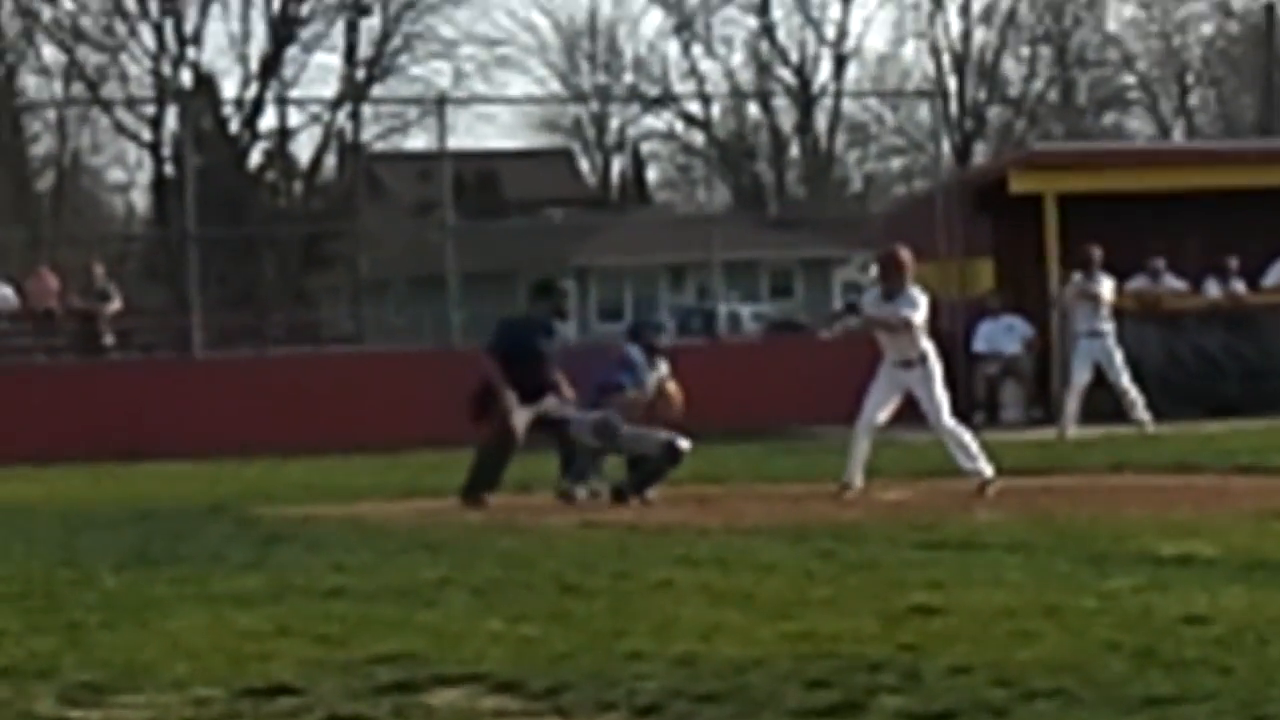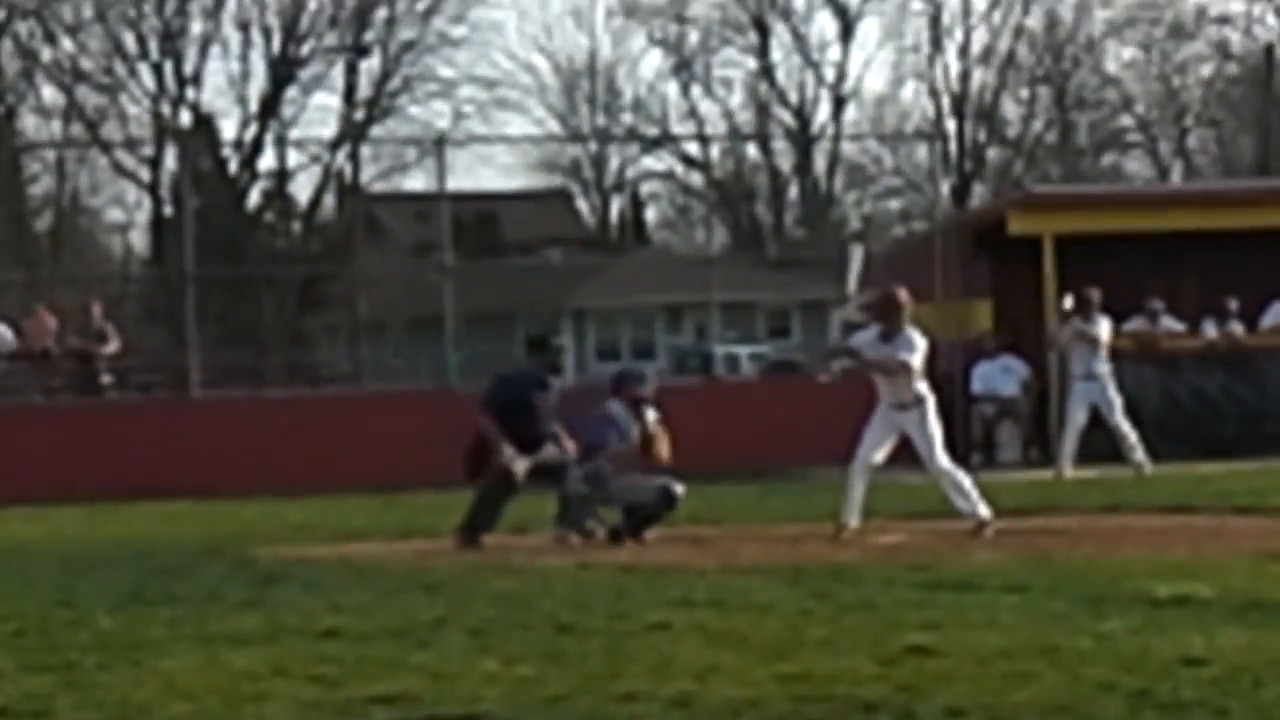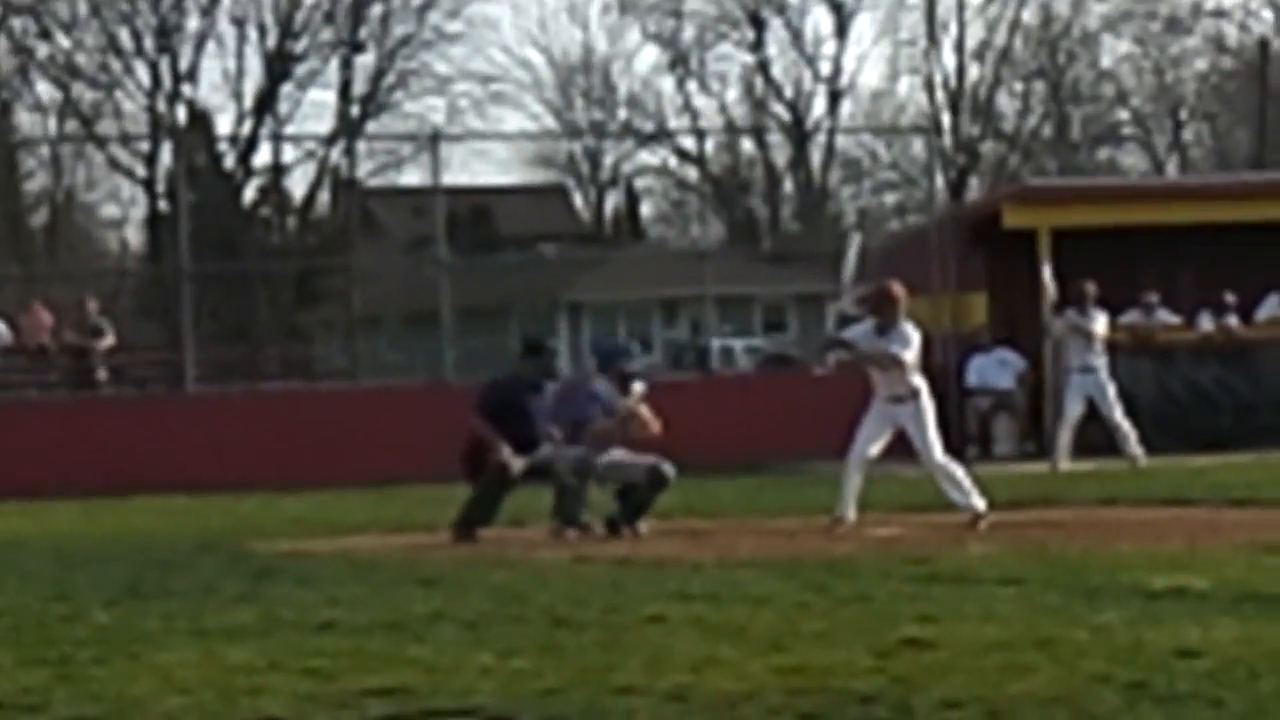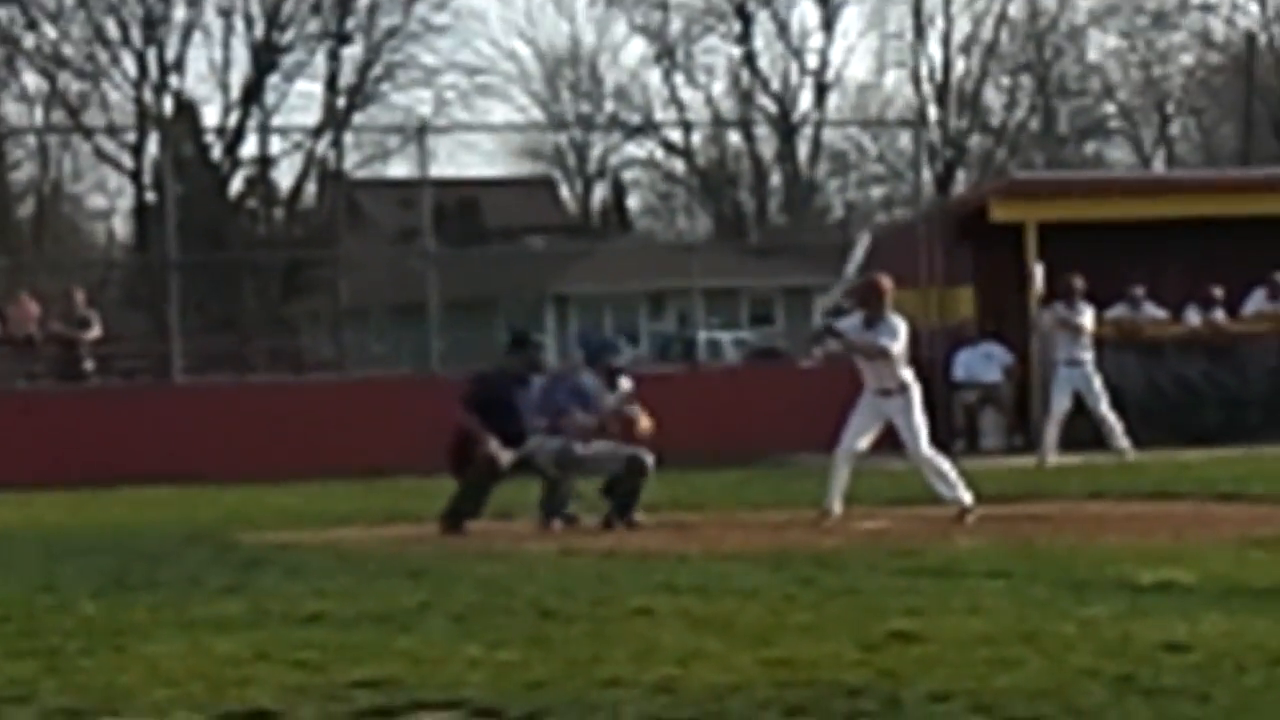
dt=0.2s
person 1, frame 1
left shoulder: (916, 298)
right shoulder: (874, 295)
left elbow: (900, 327)
left wrist: (865, 316)
left hip: (922, 366)
right hip: (892, 367)
left knee: (943, 422)
right knee: (866, 422)
left ankle: (984, 473)
right ankle: (852, 479)
person 1, frame 2
left shoulder: (914, 340)
right shoulder: (872, 335)
left elbow: (897, 370)
right elbow: (846, 351)
left wrist: (860, 359)
left hip: (918, 409)
right hip: (888, 408)
left knee: (939, 464)
right knee: (861, 463)
left ankle: (981, 513)
right ankle: (849, 519)
person 1, frame 3
left shoulder: (908, 334)
right shoulder: (867, 328)
left elbow: (886, 363)
right elbow: (840, 341)
left wrist: (852, 349)
left hip: (913, 402)
right hip: (884, 402)
left knee: (933, 458)
right knee: (857, 455)
left ankle: (976, 506)
right ankle: (845, 512)
person 1, frame 4
left shoulder: (896, 326)
right shoulder: (855, 321)
left elbow: (873, 354)
right elbow: (826, 333)
left wrist: (841, 338)
left hip: (901, 395)
right hip: (873, 395)
left knee: (920, 451)
right knee: (845, 449)
left ankle: (963, 500)
right ankle: (832, 505)
person 2, frame 1
left shoulder: (549, 329)
right shoulder: (515, 327)
right elbow: (490, 360)
left wrist: (562, 387)
right wrist: (504, 391)
left hip: (540, 397)
right hip: (513, 397)
left knee: (573, 430)
right knee: (508, 433)
right ankle: (473, 491)
person 2, frame 2
left shoulder: (547, 385)
right shoulder: (508, 383)
right elbow: (484, 417)
left wrist: (562, 438)
right wrist: (501, 445)
left hip: (538, 448)
right hip: (507, 452)
left knee: (571, 465)
right knee: (506, 475)
right ankle: (470, 531)
person 2, frame 3
left shoulder: (542, 388)
right shoulder: (501, 387)
right elbow: (478, 421)
left wrist: (558, 441)
right wrist: (499, 446)
left hip: (534, 451)
right hip: (500, 453)
left knee: (574, 463)
right knee: (504, 472)
right ankle: (465, 526)
person 2, frame 4
left shoulder: (529, 382)
right shoulder: (488, 381)
right elbow: (465, 415)
right wrist: (487, 440)
left hip: (519, 445)
right hip: (483, 448)
right knee: (492, 462)
right ankle: (452, 518)
person 3, frame 1
left shoulder: (1107, 280)
right shoulder: (1075, 282)
left elbow: (1100, 297)
right elbow: (1065, 303)
left wrist: (1079, 286)
left hip: (1104, 338)
right hip: (1083, 340)
left knee: (1122, 380)
right knee: (1076, 383)
left ankle: (1143, 419)
right ankle: (1066, 425)
person 3, frame 2
left shoulder: (1104, 322)
right shoulder: (1072, 323)
left elbow: (1098, 340)
right elbow: (1061, 344)
left wrist: (1078, 330)
left hip: (1102, 380)
right hip: (1079, 381)
left knee: (1119, 422)
right knee: (1072, 425)
left ankle: (1140, 460)
right ankle: (1063, 466)
person 3, frame 3
left shoulder: (1100, 316)
right shoulder: (1067, 316)
left elbow: (1094, 335)
right elbow: (1057, 335)
left wrist: (1072, 324)
left hip: (1098, 373)
right hip: (1076, 374)
left knee: (1115, 415)
right knee: (1068, 417)
left ankle: (1136, 453)
right ankle: (1059, 458)
person 3, frame 4
left shoulder: (1087, 310)
right shoulder: (1055, 309)
left elbow: (1082, 329)
right elbow: (1044, 329)
left wrist: (1061, 317)
left hip: (1085, 366)
right hip: (1063, 368)
left knee: (1102, 409)
right knee: (1056, 411)
left ankle: (1123, 447)
right ankle: (1047, 452)
person 4, frame 1
left shoulder: (660, 368)
right shoulder: (626, 363)
right elbow: (618, 401)
left hip: (630, 431)
left knee: (678, 447)
left ankle: (630, 487)
right ankle: (578, 483)
person 4, frame 2
left shoulder: (647, 418)
right shoulder: (608, 417)
left elbow: (663, 460)
right elbow: (607, 457)
left wrist: (654, 436)
left hip: (620, 481)
right hip: (591, 478)
left knee: (673, 492)
left ankle: (627, 529)
person 4, frame 3
left shoulder: (634, 392)
right shoulder: (592, 394)
left elbow: (653, 430)
right elbow: (592, 433)
left wrist: (643, 415)
right wrist: (622, 422)
left hip: (609, 455)
left knee: (663, 473)
left ankle: (624, 520)
person 4, frame 4
left shoulder: (621, 387)
right shoulder: (579, 385)
right elbow: (565, 423)
right wrist: (597, 425)
left hip: (590, 450)
left knee: (641, 459)
left ankle: (621, 513)
